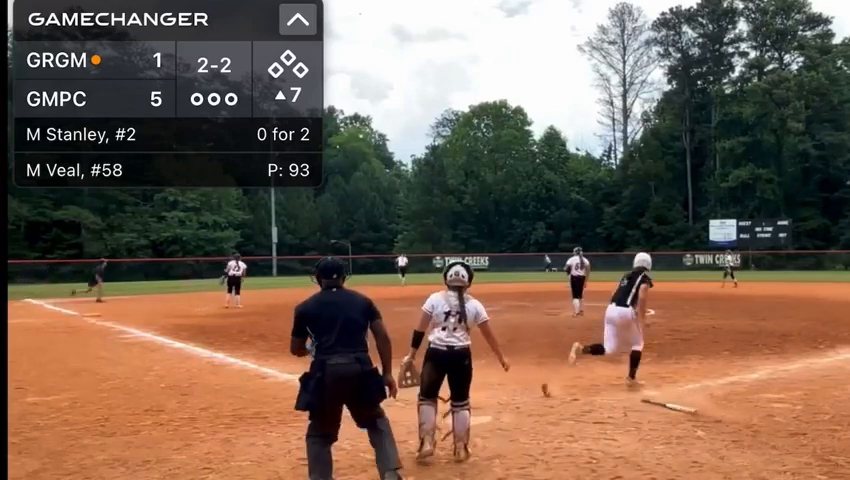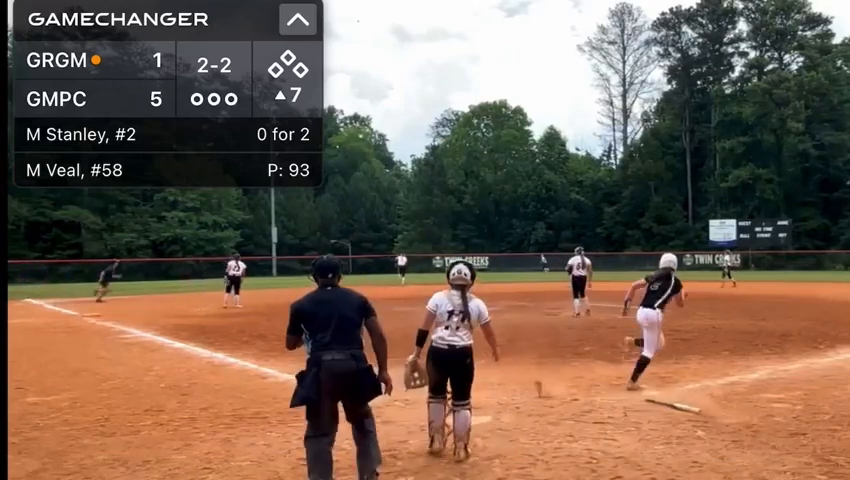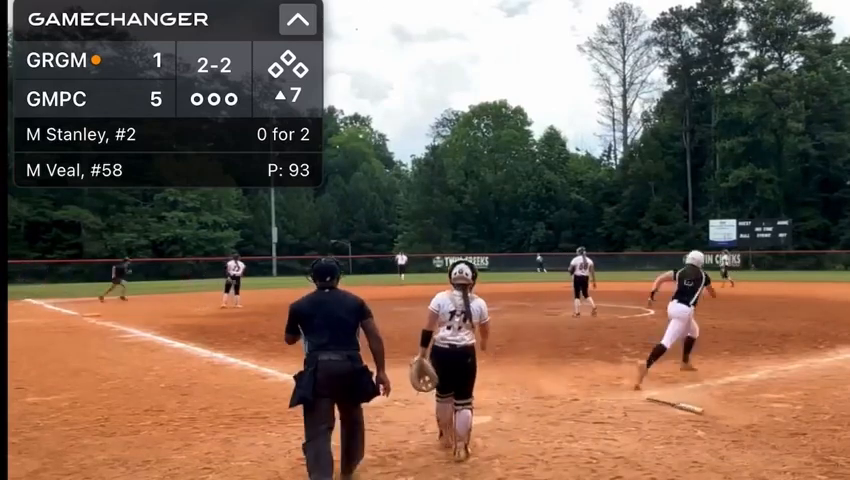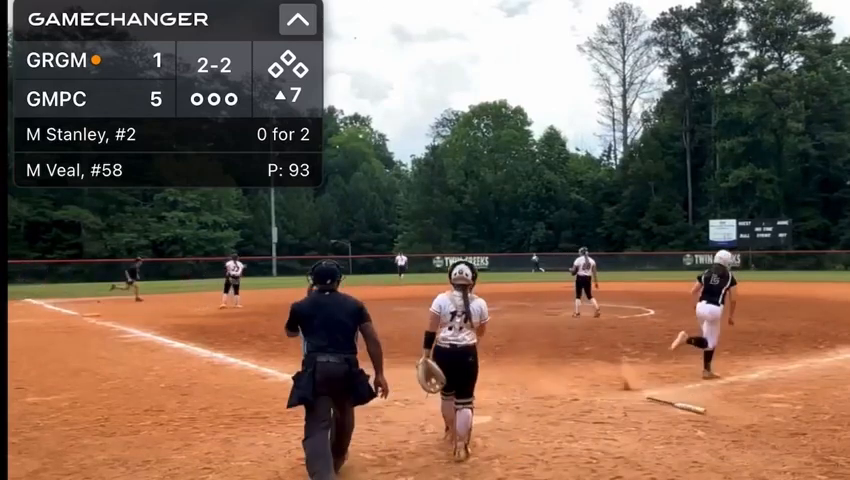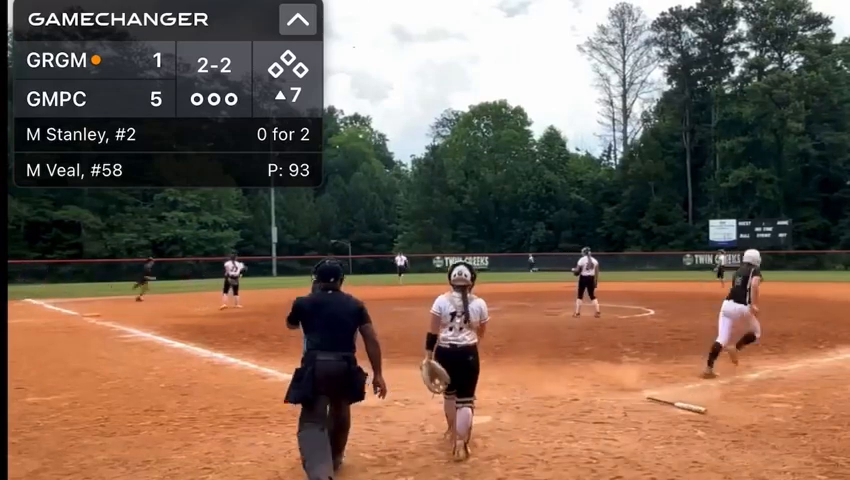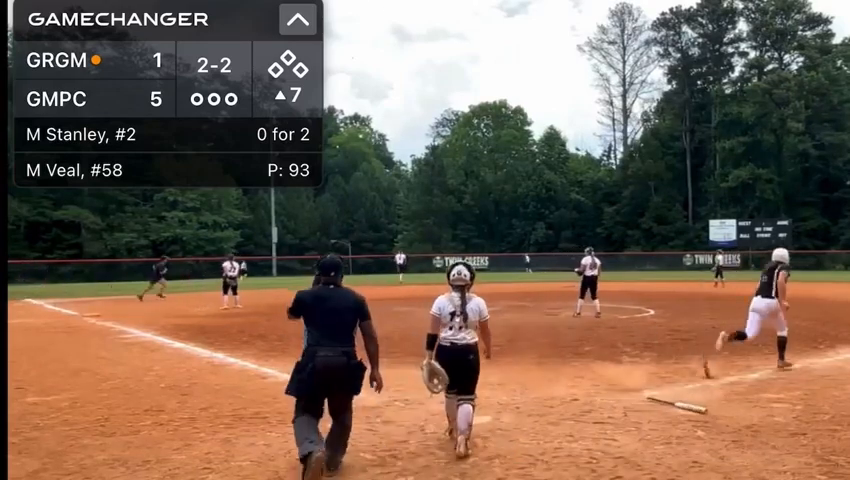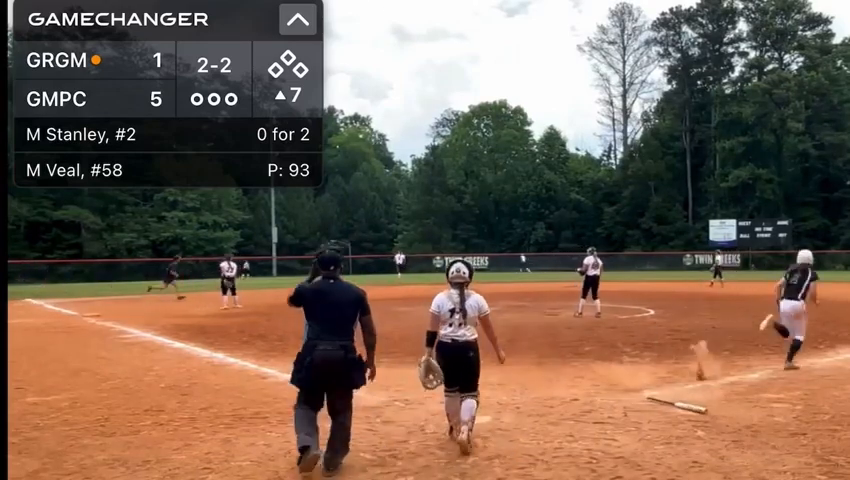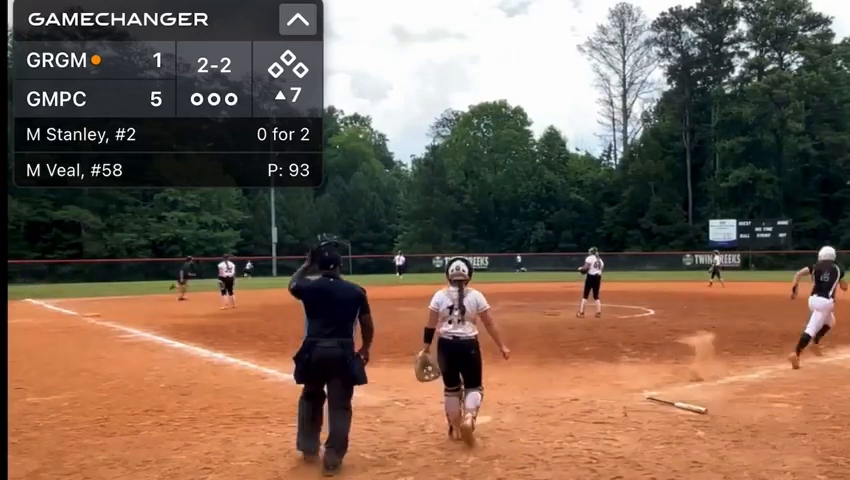
dt=0.1s
person 1, frame 1
left shoulder: (306, 308)
right shoulder: (363, 301)
left elbow: (296, 349)
right elbow: (383, 338)
right wrist: (387, 373)
left hip: (325, 372)
right hip: (360, 371)
left knee: (319, 434)
right knee: (376, 421)
person 1, frame 2
left shoulder: (302, 305)
right shoulder: (358, 299)
left elbow: (291, 343)
right elbow: (378, 335)
right wrist: (383, 370)
left hip: (321, 369)
right hip: (354, 366)
left knee: (319, 431)
right knee: (362, 420)
person 1, frame 3
left shoulder: (300, 306)
right shoulder: (355, 302)
left elbow: (290, 339)
right elbow: (374, 337)
right wrist: (381, 371)
left hip: (318, 369)
right hip: (350, 368)
left knee: (317, 431)
right knee: (352, 420)
person 1, frame 4
left shoulder: (302, 307)
right shoulder: (354, 305)
left elbow: (291, 332)
right elbow: (372, 340)
right wrist: (379, 374)
left hip: (316, 370)
right hip: (346, 370)
left knee: (316, 429)
right knee: (344, 418)
right ankle: (335, 462)
person 1, frame 5
left shoulder: (304, 303)
right shoulder: (355, 305)
left elbow: (291, 324)
right elbow: (371, 341)
right wrist: (377, 374)
left hip: (315, 368)
right hip: (345, 368)
left knee: (312, 424)
right knee: (340, 417)
right ankle: (332, 462)
person 1, frame 6
left shoulder: (306, 297)
right shoulder: (355, 299)
left elbow: (292, 314)
right elbow: (370, 337)
right wrist: (375, 369)
left hip: (315, 362)
right hip: (345, 362)
left knee: (305, 413)
right knee: (341, 413)
left ankle: (313, 453)
right ankle: (333, 460)
person 1, frame 7
left shoulder: (307, 290)
right shoulder: (356, 293)
left elbow: (292, 300)
right elbow: (369, 330)
left wrist: (311, 276)
right wrist: (370, 359)
left hip: (314, 356)
right hip: (344, 356)
left knee: (306, 404)
right knee: (341, 411)
left ankle: (308, 447)
right ankle: (332, 460)
person 1, frame 8
left shoulder: (309, 288)
right shoulder: (355, 291)
left elbow: (292, 285)
right elbow: (368, 327)
left wrist: (308, 263)
right wrist: (365, 349)
left hip: (314, 352)
right hip: (343, 353)
left knee: (310, 399)
right knee: (339, 407)
left ankle: (309, 448)
right ankle: (332, 460)
person 2, frame 1
left shoulder: (435, 299)
right shoulder: (474, 305)
left elbow: (420, 329)
right elbow: (489, 334)
left wrist: (411, 354)
right wrist: (501, 357)
left hip: (436, 354)
right hip: (460, 356)
left knee: (427, 398)
right knee: (460, 403)
left ankle: (426, 443)
right ankle: (461, 449)
person 2, frame 2
left shoulder: (438, 298)
right shoulder: (477, 304)
left elbow: (425, 328)
right elbow: (489, 333)
left wrist: (416, 353)
right wrist: (495, 351)
left hip: (438, 352)
right hip: (463, 354)
left knee: (436, 397)
right knee: (462, 402)
left ankle: (436, 441)
right ankle: (461, 448)
person 2, frame 3
left shoulder: (441, 298)
right shoulder: (479, 303)
left elbow: (428, 329)
right elbow: (484, 332)
left wrist: (422, 353)
right wrist: (483, 344)
left hip: (441, 352)
right hip: (465, 354)
left knee: (443, 395)
right knee: (463, 401)
left ankle: (446, 437)
right ankle: (461, 448)
person 2, frame 4
left shoulder: (441, 299)
right shoulder: (479, 303)
left elbow: (431, 330)
right elbow: (481, 331)
left wrist: (425, 354)
left hip: (443, 352)
right hip: (466, 353)
left knee: (447, 394)
right knee: (464, 400)
left ankle: (452, 432)
right ankle: (461, 447)
person 2, frame 5
left shoulder: (442, 301)
right shoulder: (479, 303)
left elbow: (433, 332)
right elbow: (481, 332)
left wrist: (428, 356)
left hip: (444, 352)
right hip: (467, 353)
left knee: (449, 393)
right knee: (465, 399)
left ankle: (454, 431)
right ankle: (460, 446)
person 2, frame 6
left shoulder: (441, 301)
right shoulder: (477, 302)
left elbow: (433, 332)
right elbow: (485, 331)
left wrist: (429, 356)
right wrist: (488, 348)
left hip: (445, 351)
right hip: (468, 351)
left knee: (450, 391)
right knee: (466, 396)
left ankle: (455, 431)
right ankle: (461, 442)
person 2, frame 7
left shoulder: (440, 298)
right shoulder: (477, 299)
left elbow: (432, 329)
right elbow: (488, 328)
left wrist: (428, 352)
right wrist: (498, 350)
left hip: (445, 348)
right hip: (468, 348)
left knee: (451, 390)
right knee: (469, 393)
left ankle: (456, 429)
right ankle: (464, 431)
person 2, frame 8
left shoulder: (440, 296)
right shoulder: (476, 296)
left elbow: (431, 325)
right elbow: (489, 324)
left wrist: (425, 348)
right wrist: (502, 346)
left hip: (446, 345)
right hip: (468, 345)
left knee: (451, 388)
right knee: (474, 387)
left ankle: (455, 429)
right ankle: (468, 419)
person 3, frame 1
left shoulder: (628, 274)
right shoulder: (645, 278)
right elbow: (642, 296)
right wrist: (642, 319)
left hip: (611, 310)
right hip: (625, 312)
left knee: (609, 348)
right knee: (638, 343)
left ankle: (581, 349)
right ankle: (631, 378)
person 3, frame 2
left shoulder: (653, 276)
right shoulder: (675, 280)
left elbow: (634, 286)
right elbow: (680, 304)
left wrist: (626, 303)
right wrist: (683, 296)
left hip: (641, 312)
right hip: (653, 314)
left knee: (658, 344)
right knee: (649, 351)
left ankle: (633, 341)
right ankle: (632, 382)
person 3, frame 3
left shoulder: (679, 272)
right shoulder: (703, 275)
left elbow: (660, 278)
right elbow: (712, 293)
left wrist: (652, 293)
right wrist: (713, 293)
left hip: (673, 306)
right hip: (685, 310)
left knee: (694, 331)
right knee: (667, 342)
left ankle: (685, 362)
right ankle: (646, 365)
person 3, frame 4
left shoulder: (705, 273)
right shoulder: (729, 276)
left elbow: (693, 292)
right elbow: (733, 299)
right wrist: (731, 316)
left hip: (701, 307)
right hip: (715, 309)
left knee: (711, 341)
right knee: (711, 343)
left ankle: (707, 371)
right ankle: (686, 338)
person 3, frame 5
left shoulder: (738, 272)
right shoulder: (755, 272)
right elbow: (755, 285)
right wrist: (754, 305)
left hip: (727, 305)
right hip: (742, 308)
left knee: (722, 339)
right knee: (756, 332)
left ankle: (709, 369)
right ankle: (735, 348)
person 3, frame 6
left shoulder: (767, 269)
right shoulder: (783, 268)
right elbow: (780, 281)
right wrist: (784, 301)
left hip: (756, 301)
right hip: (770, 303)
left knee: (749, 334)
right knee: (782, 330)
left ankle: (727, 336)
right ankle: (781, 360)
person 3, frame 7
left shoulder: (790, 270)
right shoulder: (812, 273)
left elbow: (778, 285)
right elbow: (813, 293)
left wrist: (778, 301)
right wrist: (815, 301)
left hip: (784, 303)
right hip: (796, 305)
left knee: (786, 333)
right knee: (799, 336)
left ankle: (773, 323)
right ankle: (788, 362)
person 3, frame 8
left shoulder: (815, 267)
right shoulder: (838, 269)
left elbow: (798, 274)
right elbow: (845, 287)
left wrist: (794, 288)
left hip: (813, 299)
right hip: (825, 302)
left knee: (829, 321)
right knee: (810, 330)
left ankle: (815, 341)
right ankle: (795, 354)
